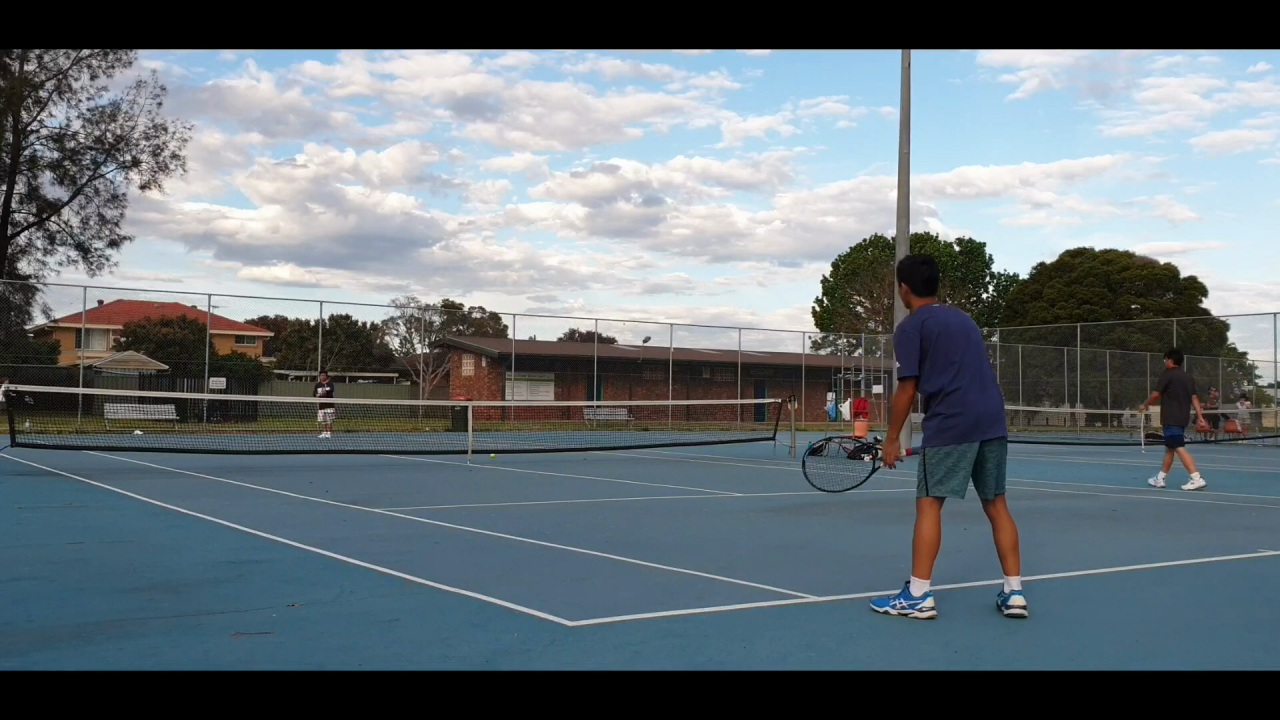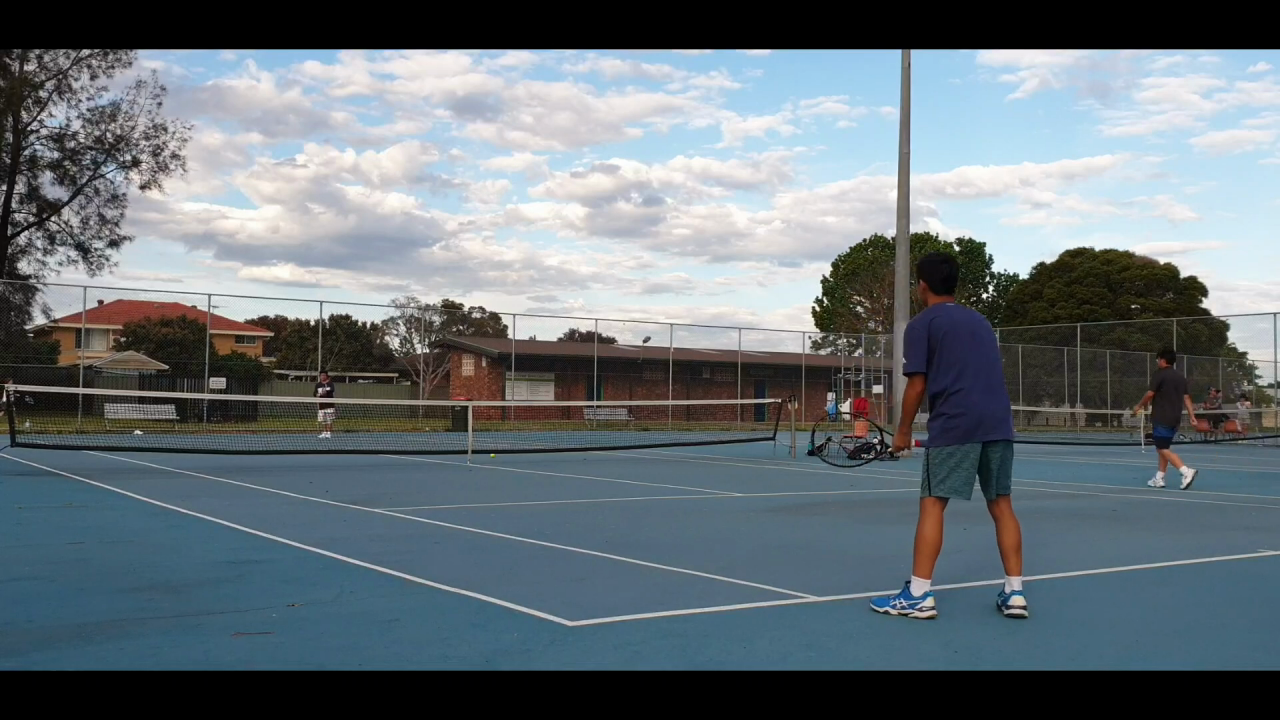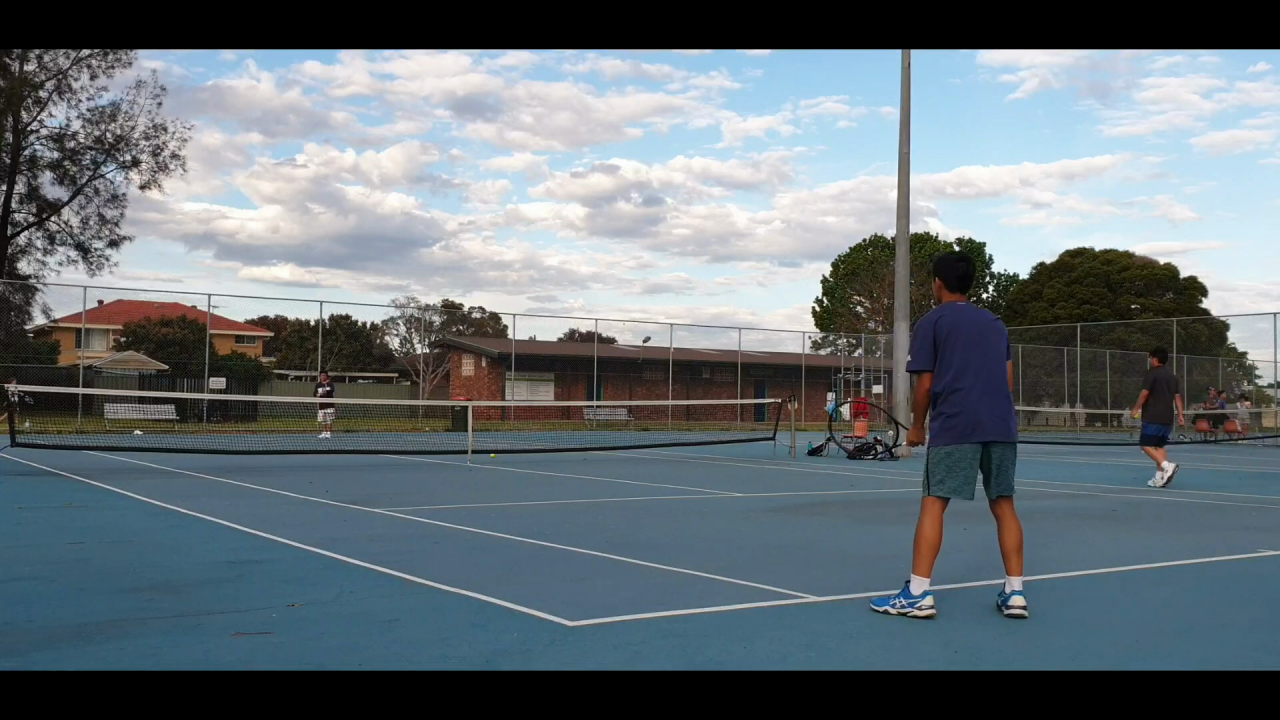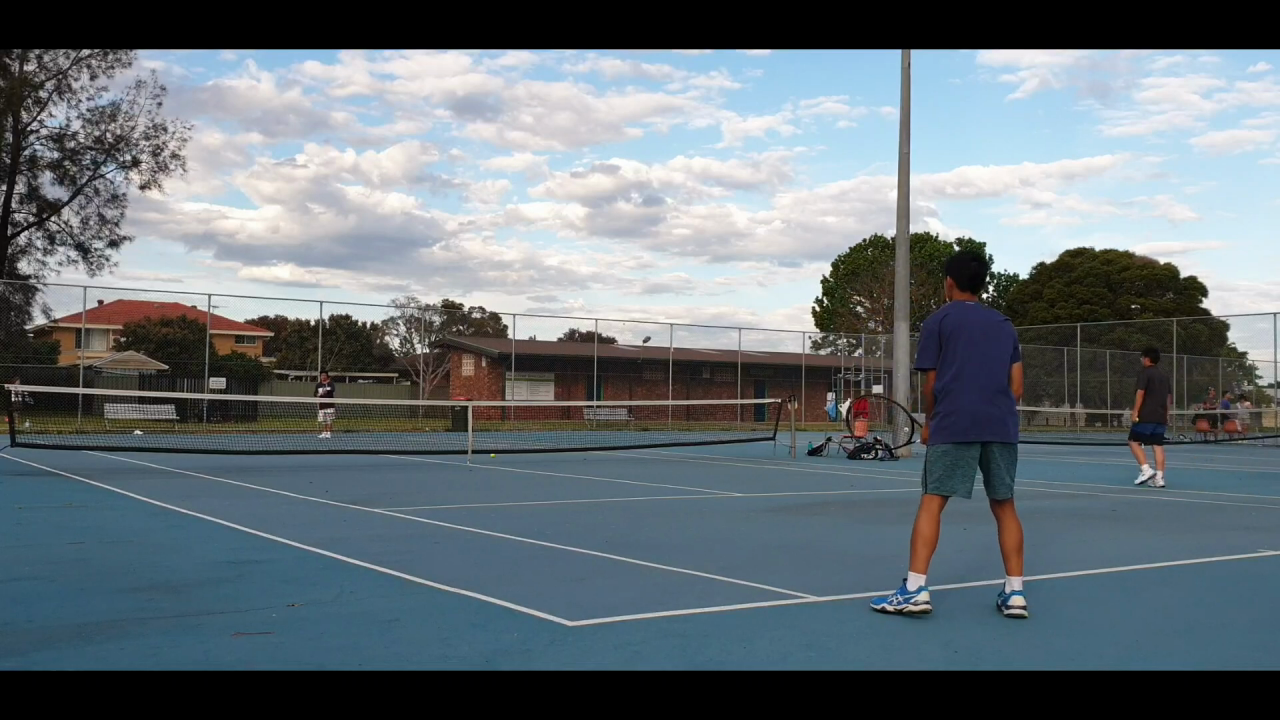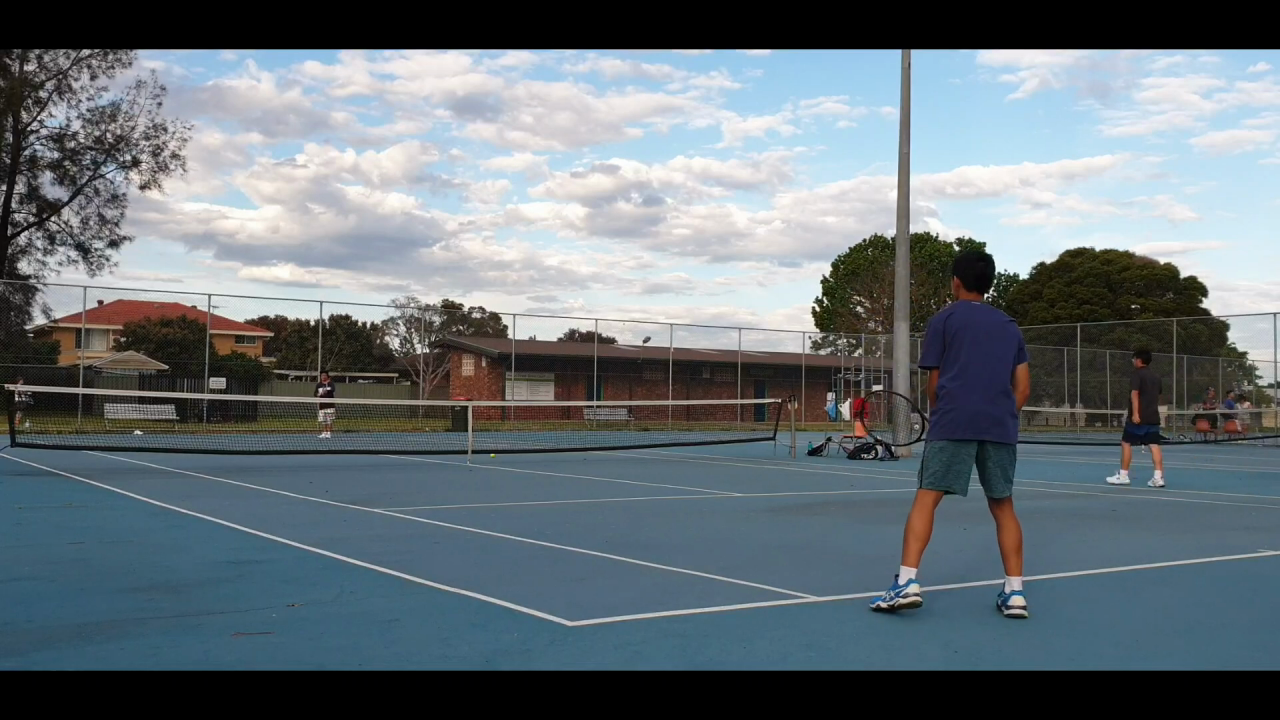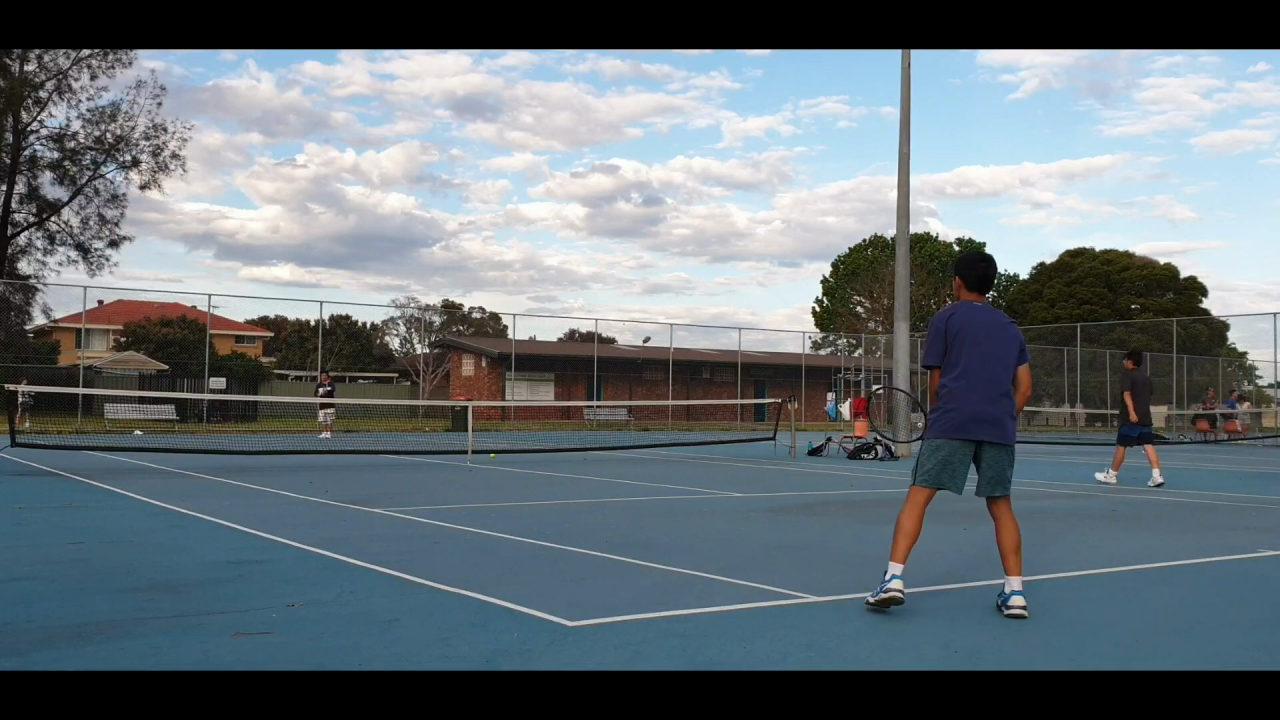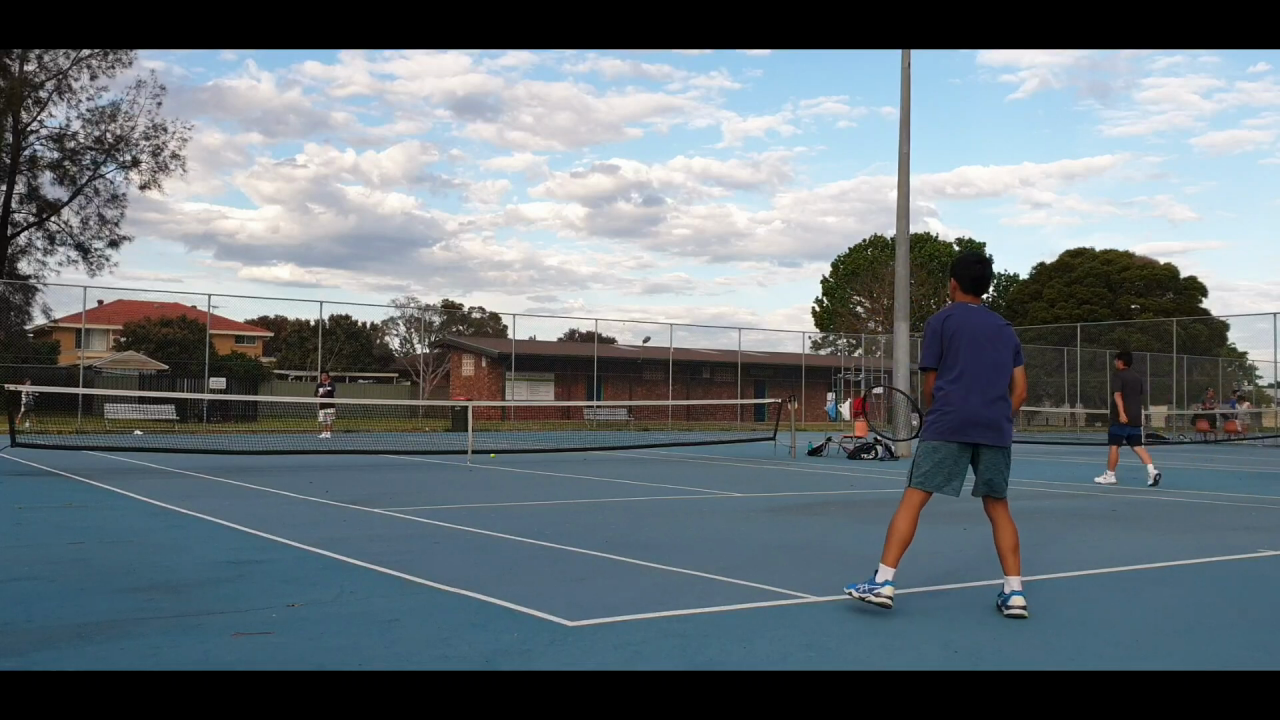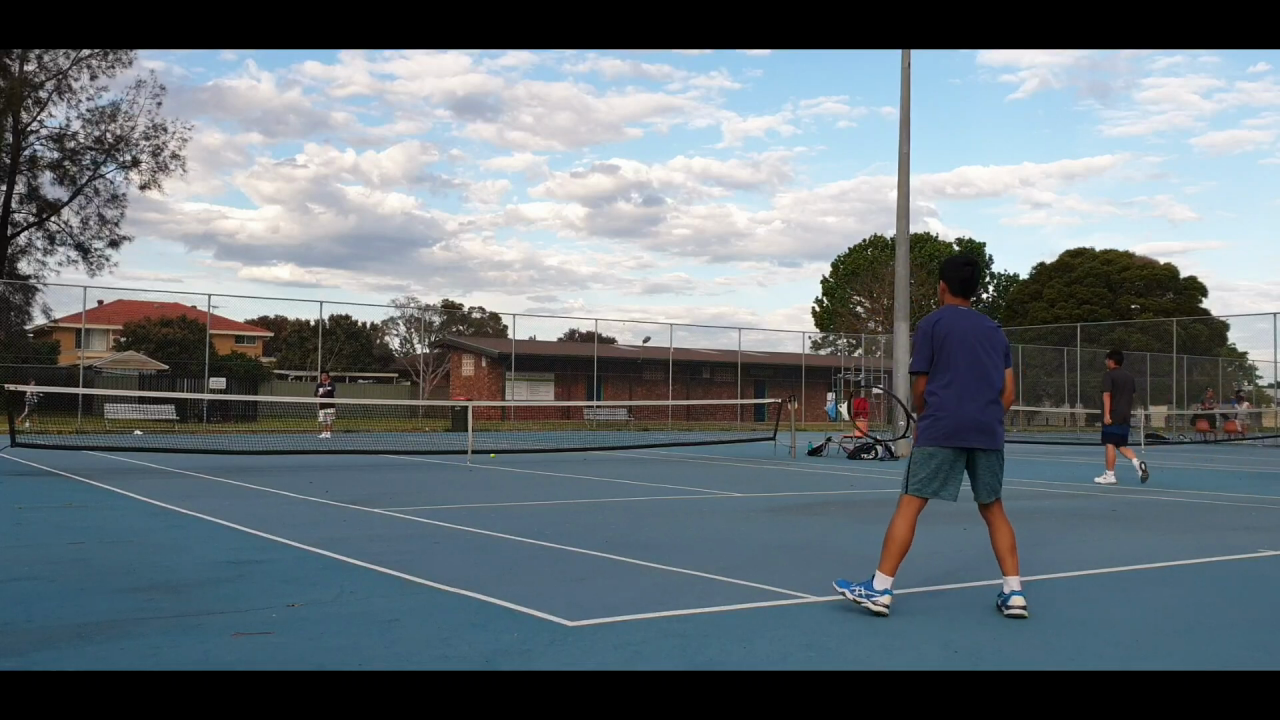
dt=0.1s
person 1, frame 1
left shoulder: (910, 327)
right shoulder: (964, 320)
left elbow: (907, 390)
left wrist: (892, 440)
left hip: (950, 425)
right hip: (992, 421)
left knee: (929, 505)
right knee: (997, 506)
left ankle: (919, 596)
right ankle: (1014, 592)
person 1, frame 2
left shoulder: (922, 325)
right shoulder: (981, 321)
left elbow: (917, 387)
right elbow: (988, 378)
left wrist: (902, 432)
left hip: (954, 425)
right hip: (998, 423)
left knee: (932, 505)
right knee: (1002, 506)
left ankle: (919, 595)
right ankle: (1014, 592)
person 1, frame 3
left shoulder: (931, 322)
right shoulder: (994, 322)
left elbow: (925, 385)
right elbow: (1008, 379)
left wrist: (918, 426)
left hip: (954, 426)
right hip: (1002, 425)
left knee: (933, 505)
right knee: (1004, 506)
left ankle: (919, 593)
right ankle: (1015, 593)
person 1, frame 4
left shoulder: (938, 321)
right shoulder: (1005, 324)
left elbow: (932, 382)
right elbow: (1017, 384)
left wrist: (928, 423)
left hip: (953, 424)
right hip: (1002, 426)
left knee: (932, 503)
right knee: (1004, 507)
left ankle: (915, 589)
right ankle: (1015, 592)
person 1, frame 5
left shoulder: (943, 319)
right shoulder: (1009, 325)
left elbow: (935, 380)
right elbow: (1023, 386)
left wrist: (938, 417)
left hip: (953, 422)
right hip: (1001, 425)
left knee: (925, 499)
right knee: (1003, 507)
left ankle: (907, 582)
right ankle: (1014, 593)
person 1, frame 6
left shoulder: (945, 318)
right shoulder: (1010, 326)
left elbow: (936, 380)
right elbow: (1024, 387)
left wrist: (938, 416)
left hip: (952, 422)
right hip: (999, 426)
left knee: (918, 496)
right knee: (1001, 507)
left ankle: (894, 578)
right ankle: (1014, 592)
person 1, frame 7
left shoulder: (941, 321)
right shoulder: (1005, 328)
left elbow: (930, 382)
right elbow: (1020, 390)
left wrist: (930, 419)
left hip: (948, 424)
right hip: (995, 428)
left knee: (913, 499)
right knee: (998, 507)
left ankle: (883, 582)
right ankle: (1014, 592)
person 1, frame 8
left shoulder: (931, 324)
right shoulder: (995, 330)
left elbow: (921, 386)
right elbow: (1009, 391)
left wrist: (921, 424)
left hip: (941, 429)
right hip: (988, 431)
left knee: (909, 505)
right knee: (993, 509)
left ankle: (879, 589)
right ankle: (1014, 592)
